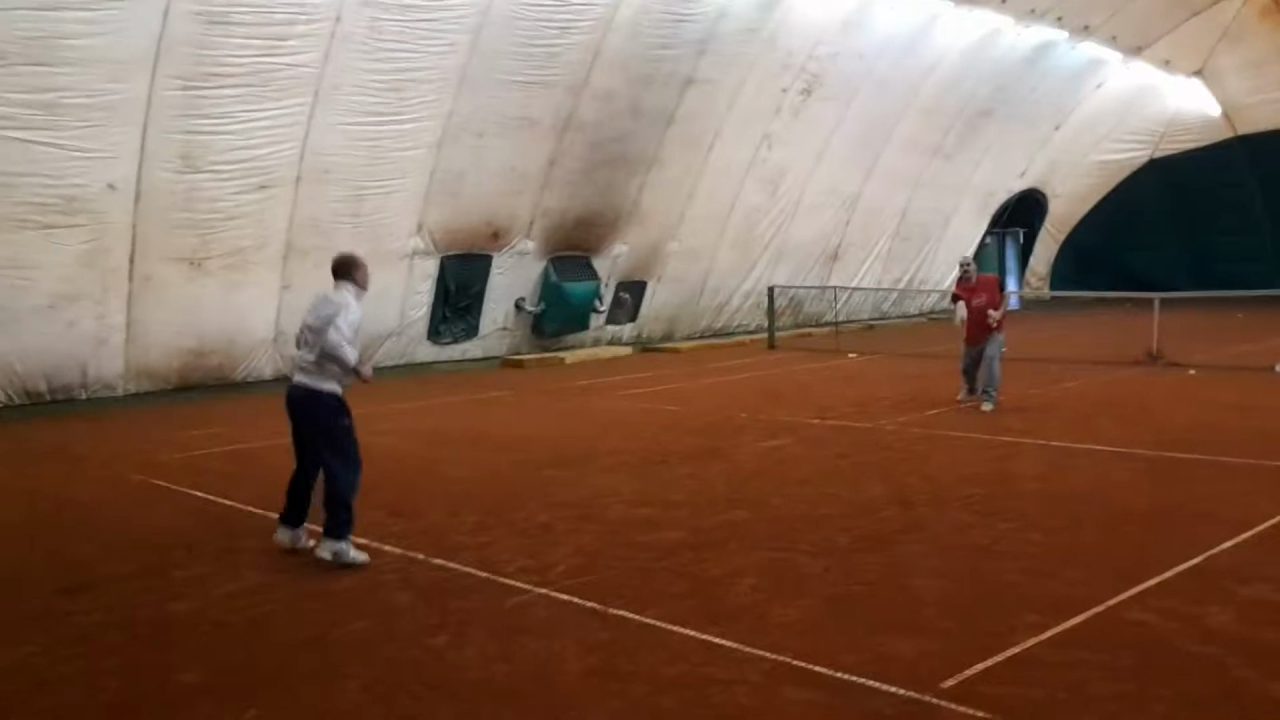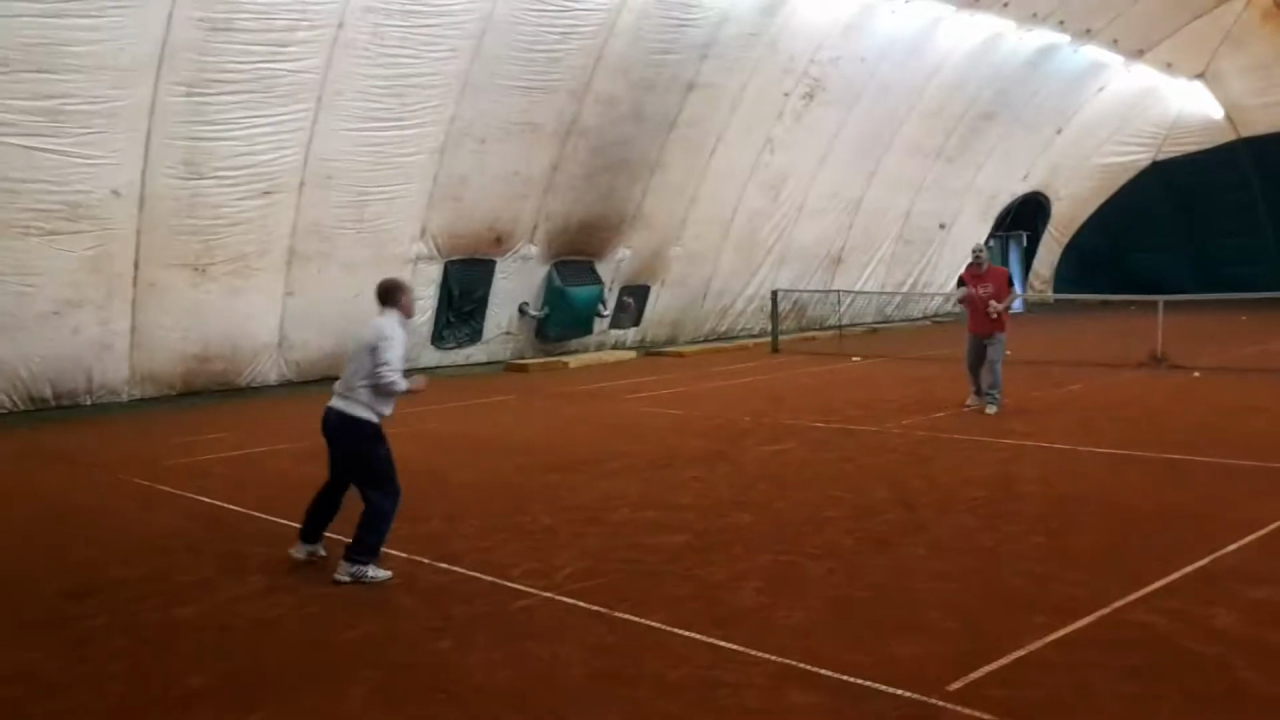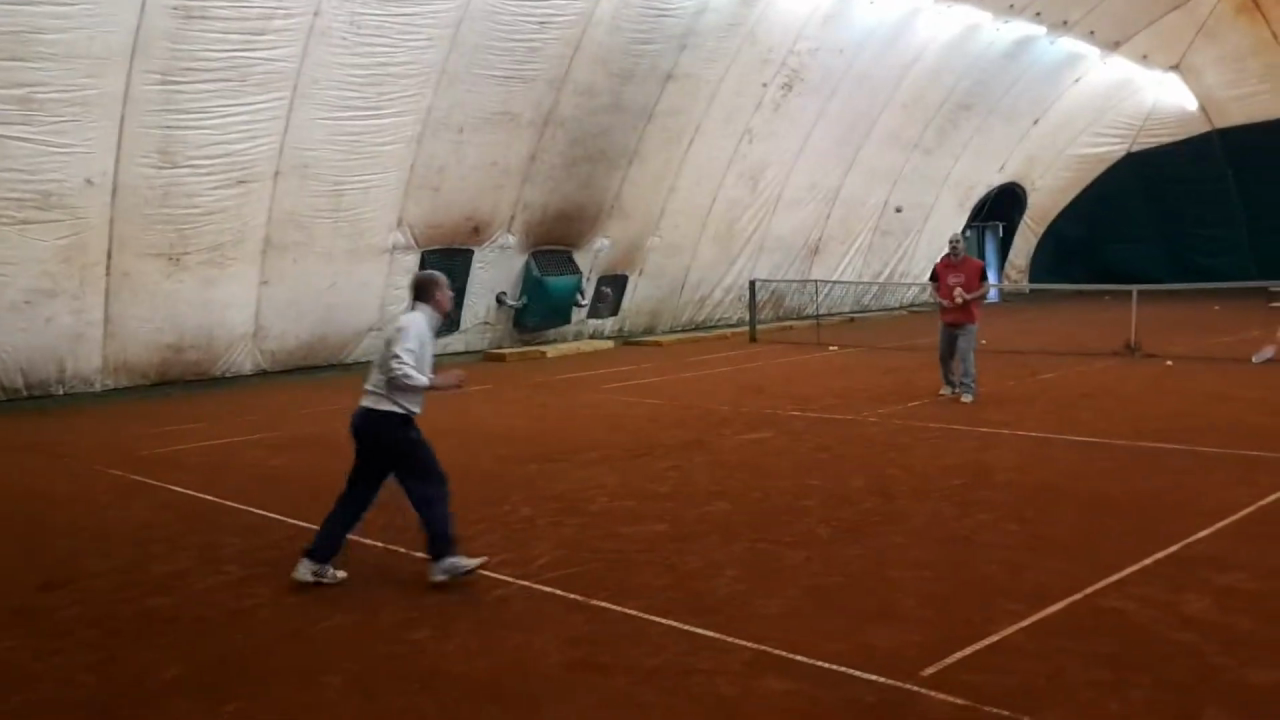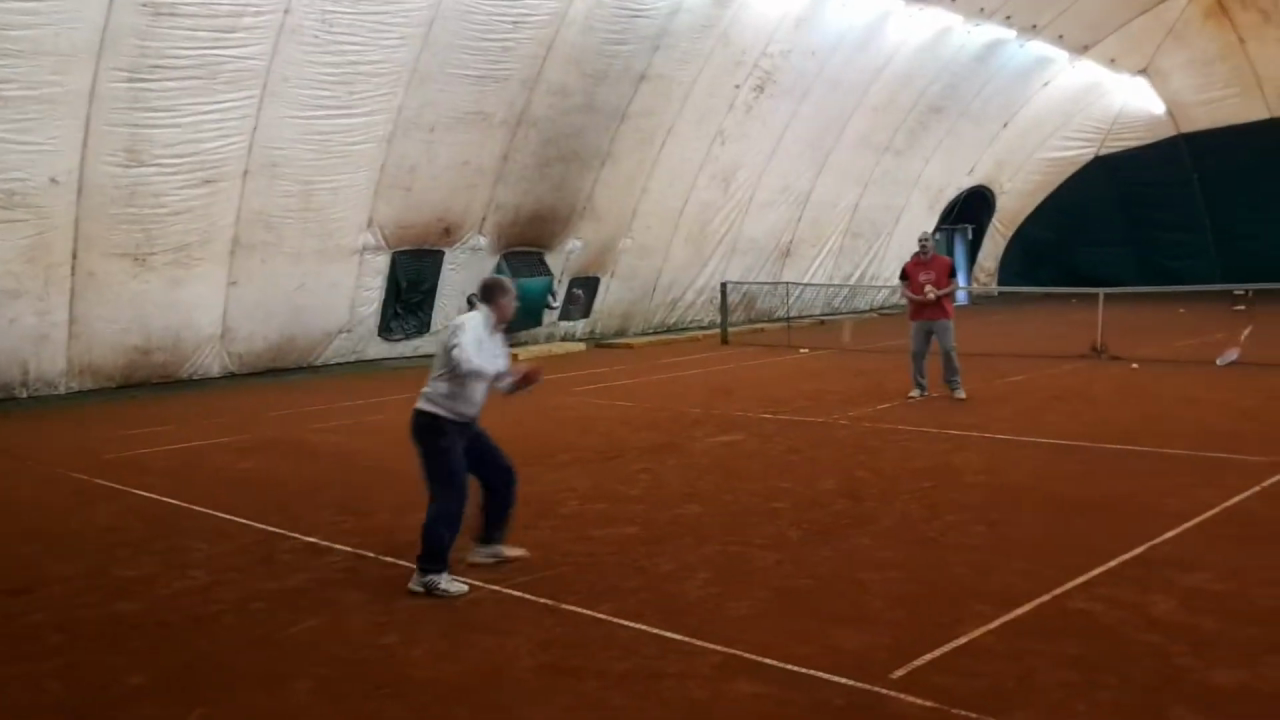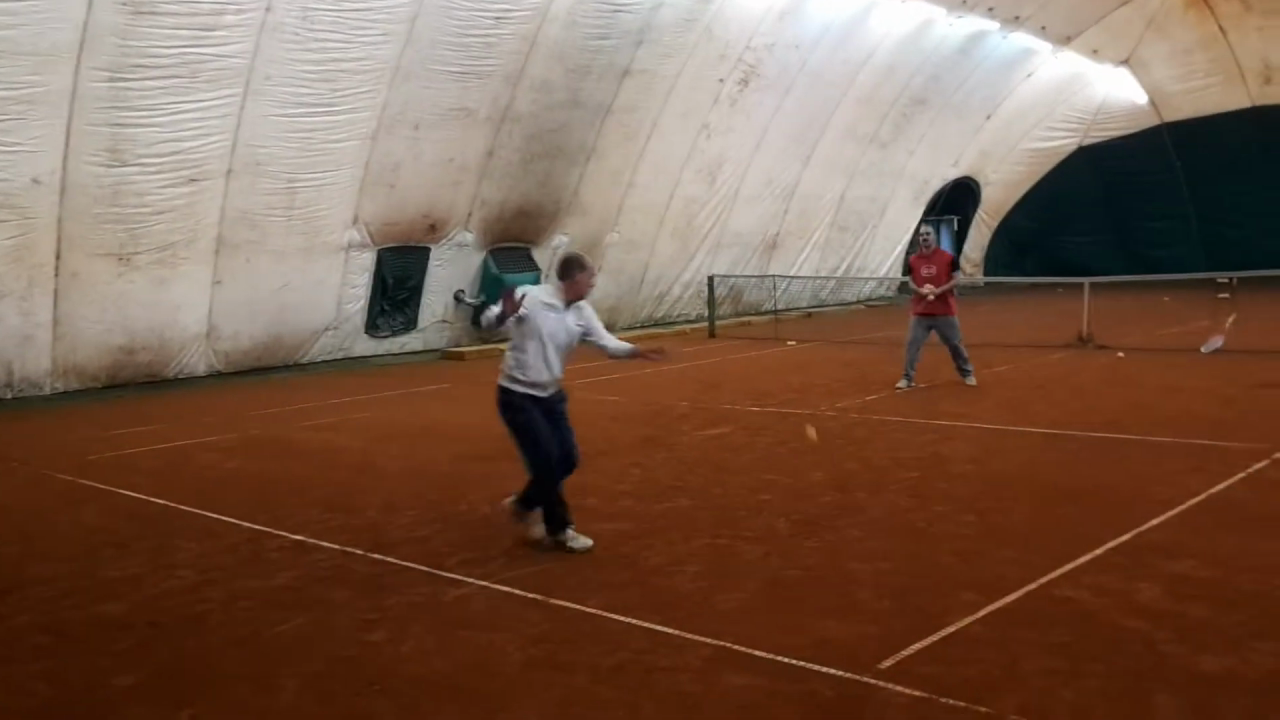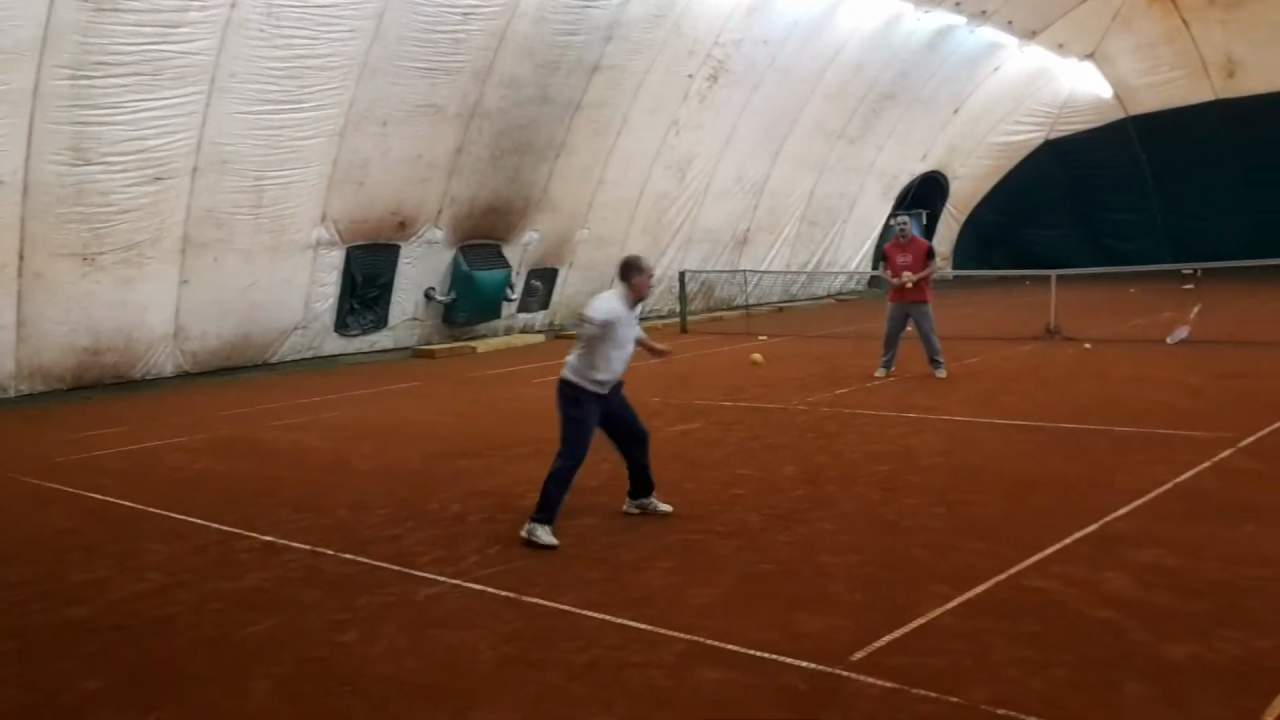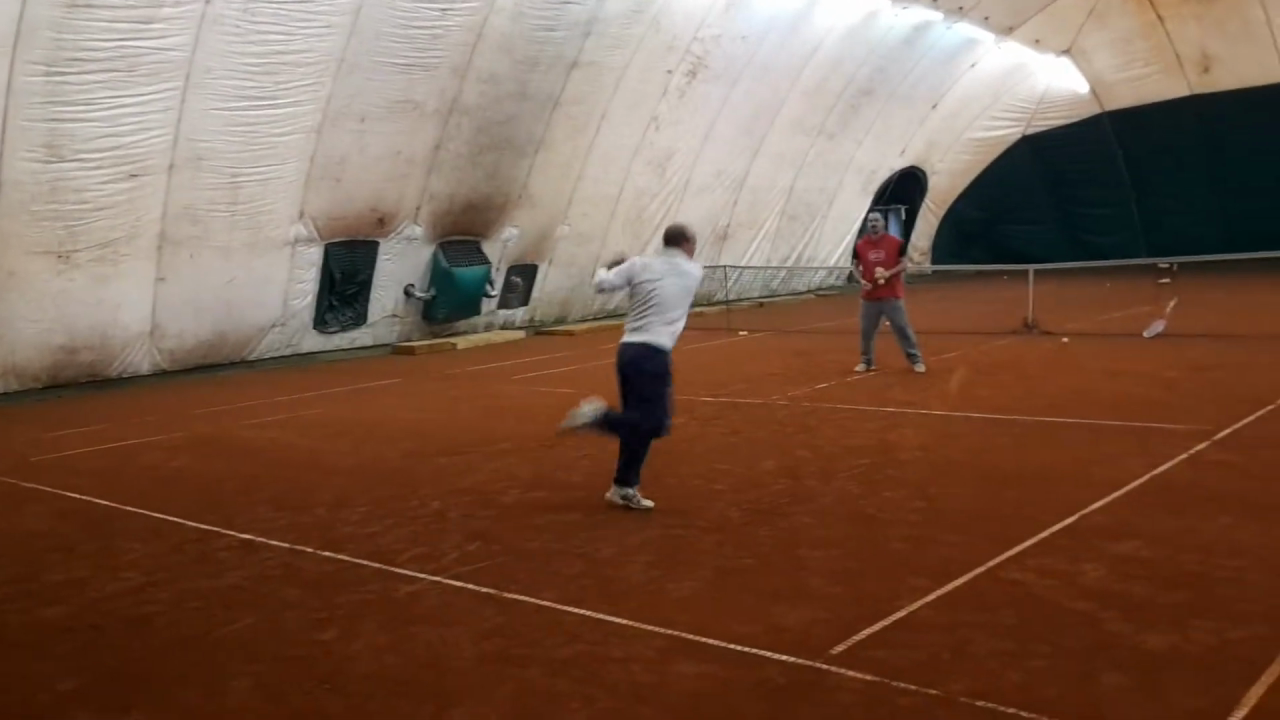
dt=0.3s
person 1, frame 1
left shoulder: (321, 302)
right shoulder: (349, 306)
left elbow: (302, 341)
right elbow: (333, 343)
right wrist: (357, 369)
left hip: (298, 389)
right hip: (322, 396)
left knee: (308, 463)
right knee: (344, 465)
left ankle: (290, 529)
right ankle: (336, 541)
person 1, frame 2
left shoulder: (378, 327)
right shoulder: (392, 332)
right elbow: (386, 380)
left wrist: (402, 383)
right wrist: (409, 386)
left hip: (336, 415)
right hip: (357, 423)
left knee: (338, 482)
right knee: (384, 494)
left ankle: (308, 543)
right ankle: (357, 564)
person 1, frame 3
left shoulder: (415, 324)
right shoulder: (415, 325)
right elbow: (399, 373)
left wrist: (435, 381)
right wrist: (435, 382)
left hip: (371, 416)
right hip: (387, 419)
left knee: (358, 492)
right knee: (430, 483)
left ankle: (314, 563)
right ankle: (444, 559)
person 1, frame 4
left shoulder: (495, 338)
right shoulder: (469, 325)
left elbow: (501, 382)
right elbow: (464, 364)
left wrist: (519, 379)
right wrist: (506, 368)
left hip: (463, 422)
right hip: (435, 421)
left knee: (501, 476)
right knee: (450, 495)
left ankle: (488, 545)
right ankle: (429, 574)
person 1, frame 5
left shoulder: (582, 313)
right shoulder: (529, 296)
left elbow: (607, 343)
right elbow: (489, 320)
left wrist: (638, 351)
right wrist: (505, 313)
left hip: (549, 395)
right hip: (517, 395)
left knee: (567, 459)
right knee: (546, 461)
left ankle: (523, 504)
right ankle: (559, 530)
person 1, frame 6
left shoulder: (631, 308)
right shoulder: (607, 305)
right elbow: (590, 322)
left wrist: (646, 342)
right wrist: (589, 332)
left hip: (607, 390)
right hip: (582, 393)
left knee: (636, 440)
right knee: (571, 457)
left ankle: (641, 498)
right ankle: (538, 524)
person 1, frame 7
left shoulder: (640, 264)
right shoulder: (692, 271)
left elbow: (601, 284)
left wrist: (607, 267)
left hip: (629, 351)
right hip: (652, 356)
left knee: (641, 422)
right knee: (651, 424)
left ankle: (624, 488)
right ankle: (598, 413)
